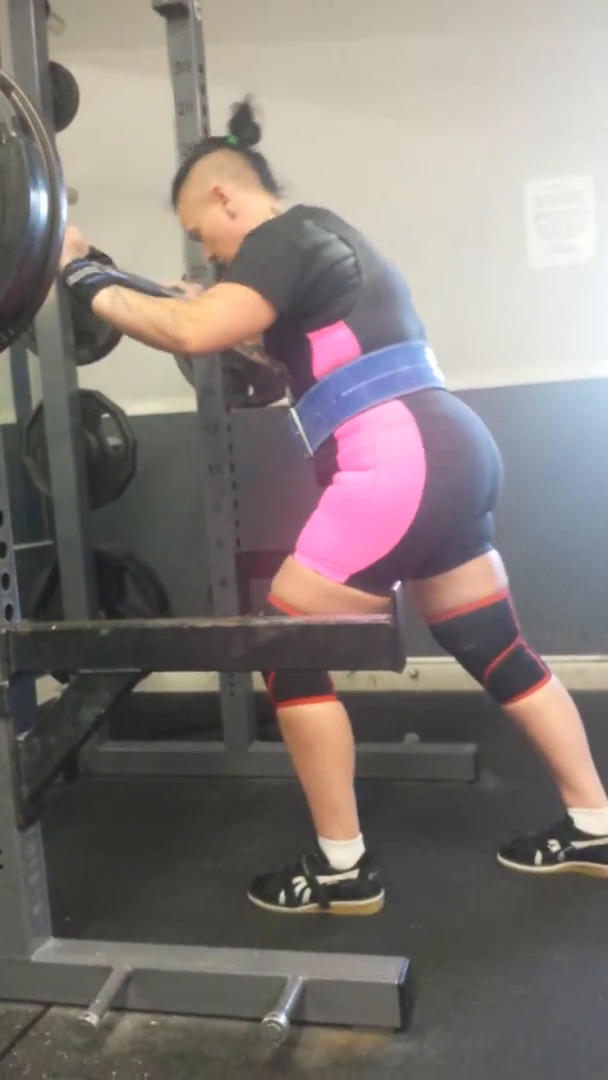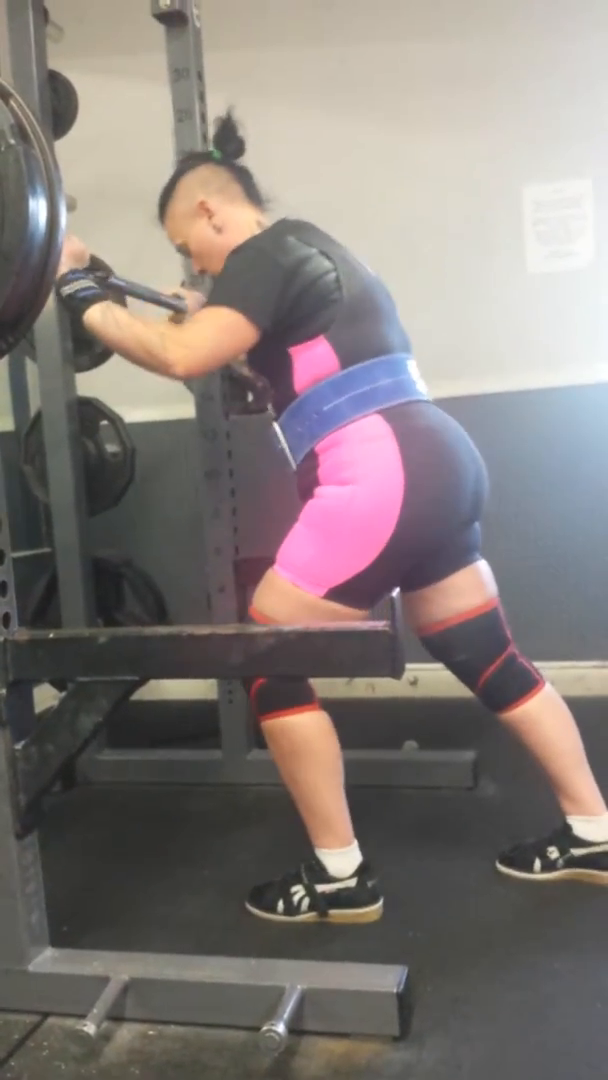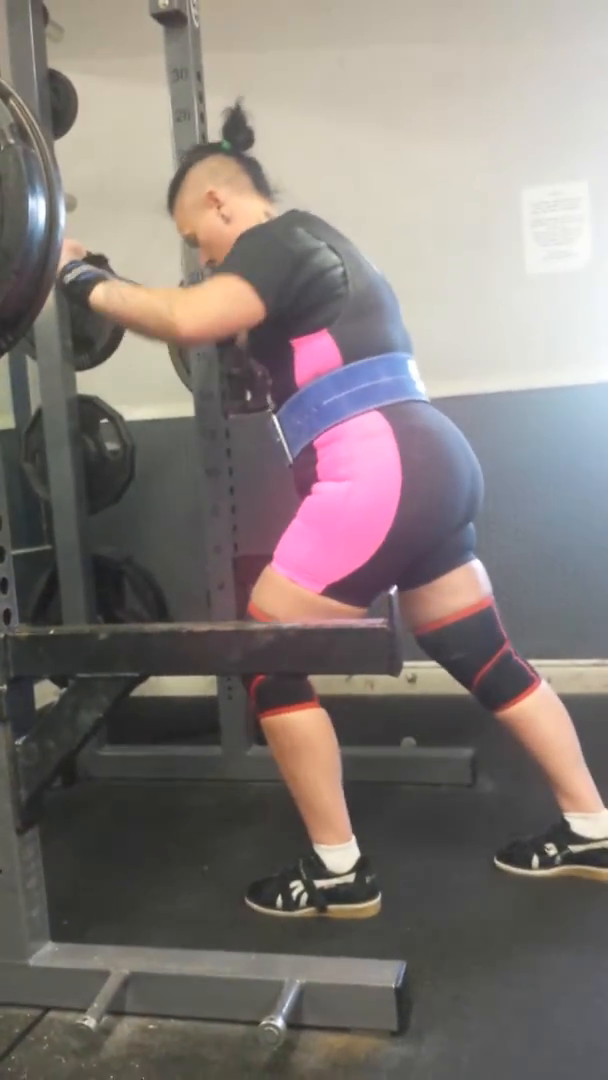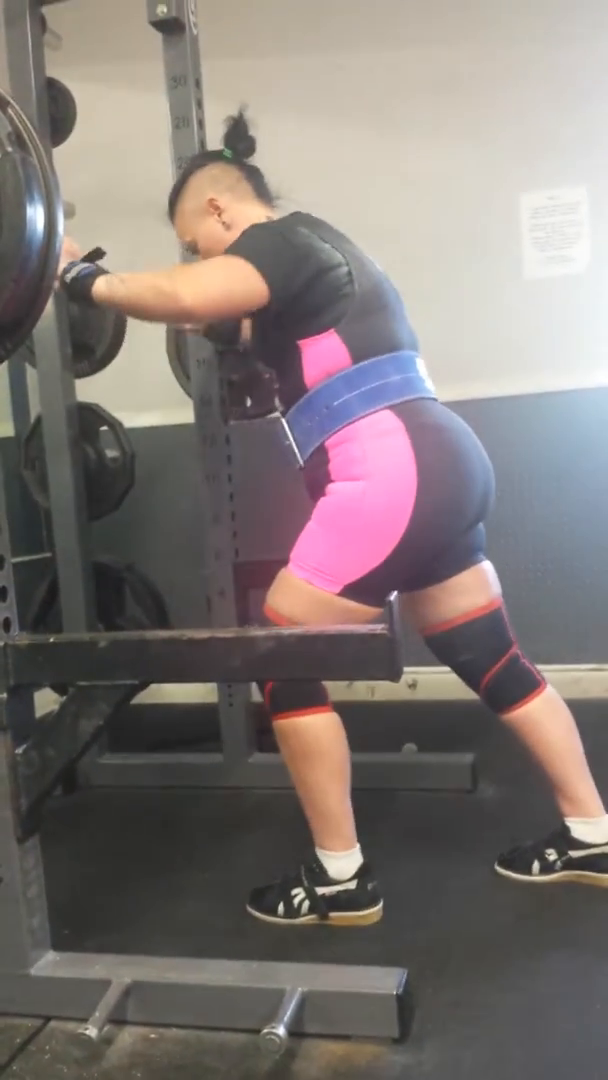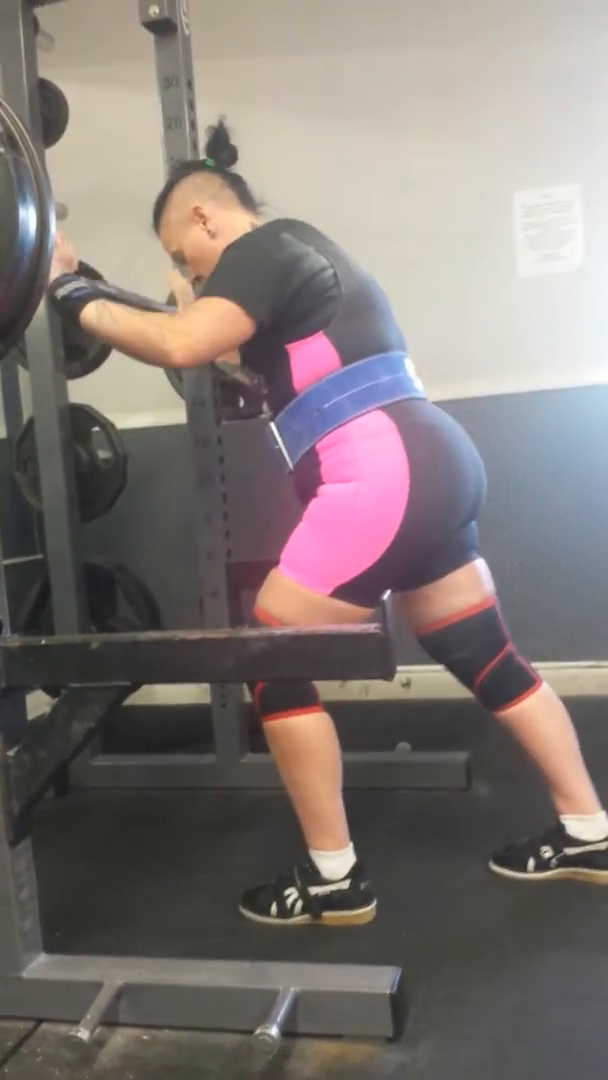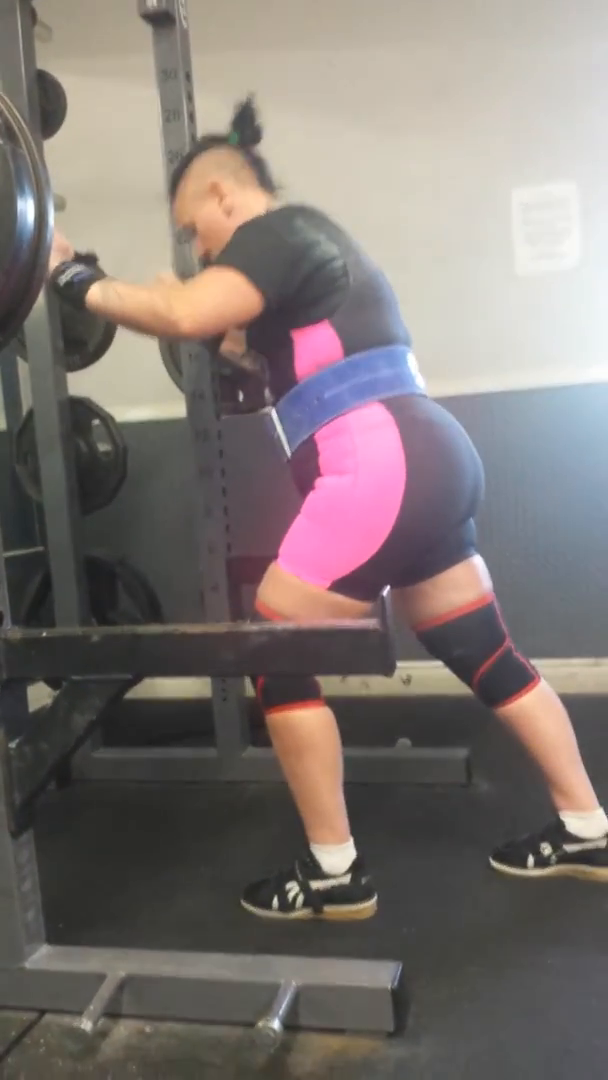
dt=0.2s
person 1, frame 1
left shoulder: (283, 238)
right shoulder: (321, 236)
left elbow: (195, 333)
left wrist: (87, 280)
right wrist: (211, 301)
left hip: (396, 466)
right hip: (449, 454)
right knee: (496, 651)
left ankle: (341, 868)
person 1, frame 2
left shoulder: (267, 254)
right shoulder: (306, 250)
left elbow: (183, 356)
left wrist: (81, 293)
right wrist: (207, 313)
left hip: (378, 479)
right hip: (436, 465)
left knee: (269, 664)
right knee: (489, 661)
left ankle: (340, 876)
person 1, frame 3
left shoulder: (276, 241)
right shoulder: (315, 244)
left elbow: (188, 322)
left wrist: (81, 280)
right wrist: (218, 307)
left hip: (376, 476)
right hip: (433, 464)
left knee: (268, 661)
right knee: (484, 659)
left ankle: (338, 872)
person 1, frame 4
left shoulder: (281, 238)
right shoulder: (316, 248)
left elbow: (190, 296)
left wrist: (81, 277)
left hip: (387, 476)
right hip: (441, 464)
right knee: (491, 660)
left ankle: (341, 877)
person 1, frame 5
left shoulder: (263, 248)
right shoulder: (299, 252)
left elbow: (180, 344)
left wrist: (72, 295)
right wrist: (209, 338)
left hip: (380, 477)
right hip: (431, 464)
left knee: (273, 666)
right knee: (486, 658)
left ankle: (333, 880)
person 1, frame 6
left shoulder: (276, 232)
right shoulder: (310, 240)
left elbow: (186, 314)
left wrist: (75, 279)
right wrist: (219, 332)
left hip: (378, 470)
right hip: (431, 460)
right knee: (483, 654)
left ankle: (334, 873)
